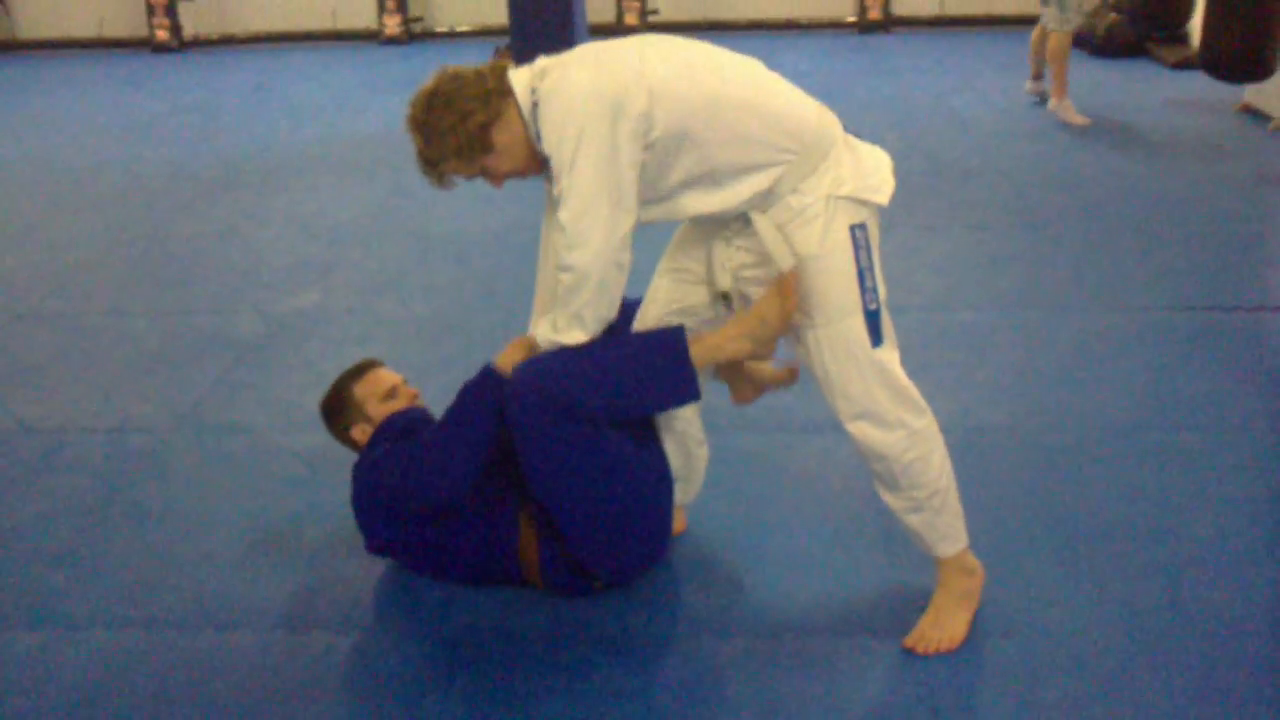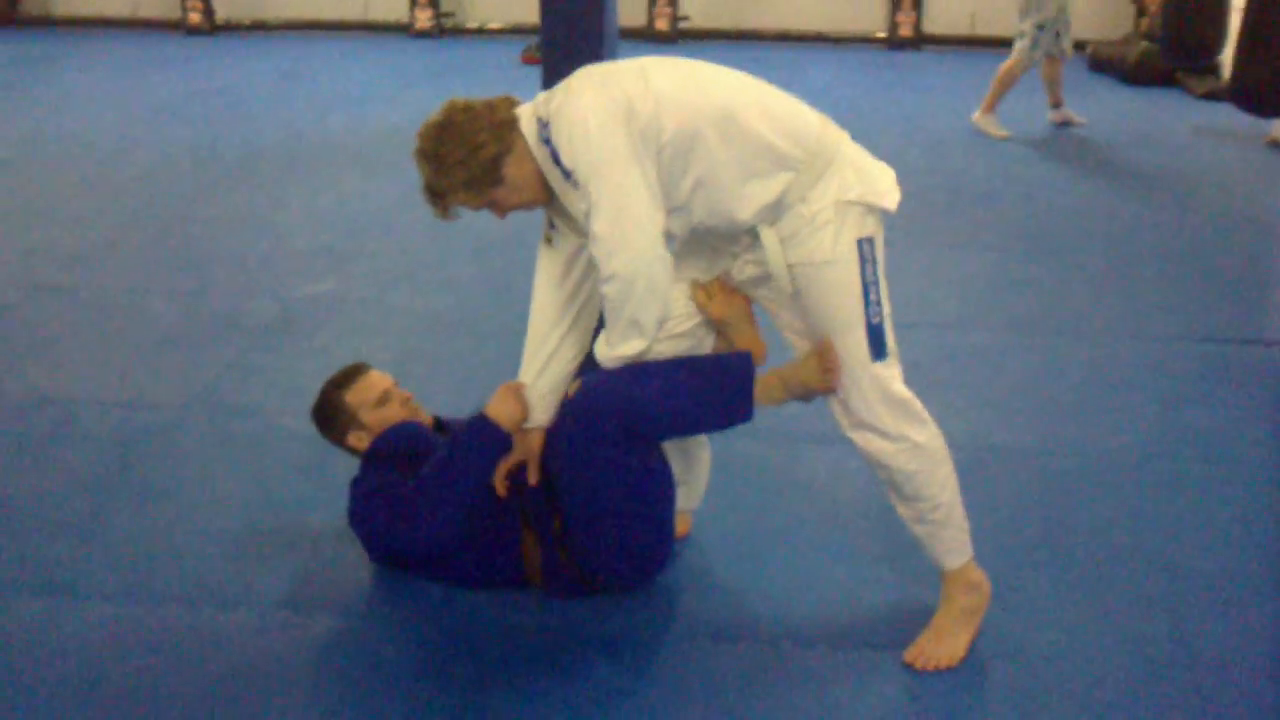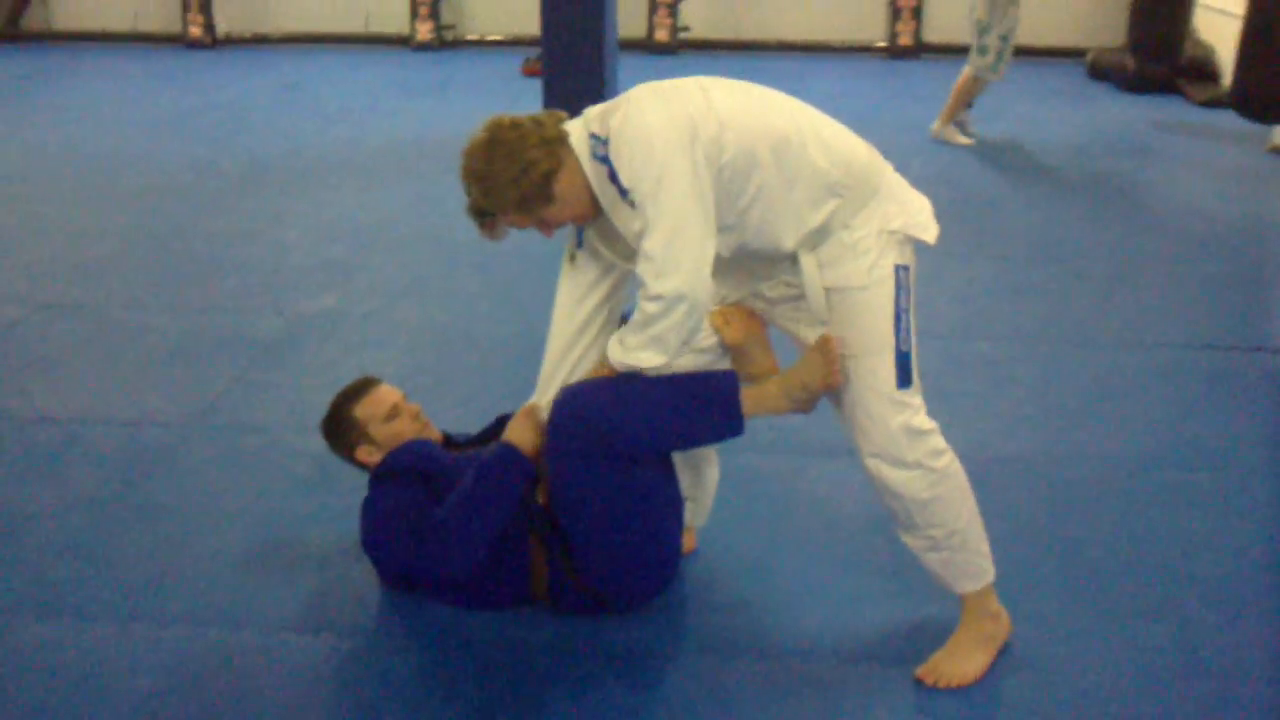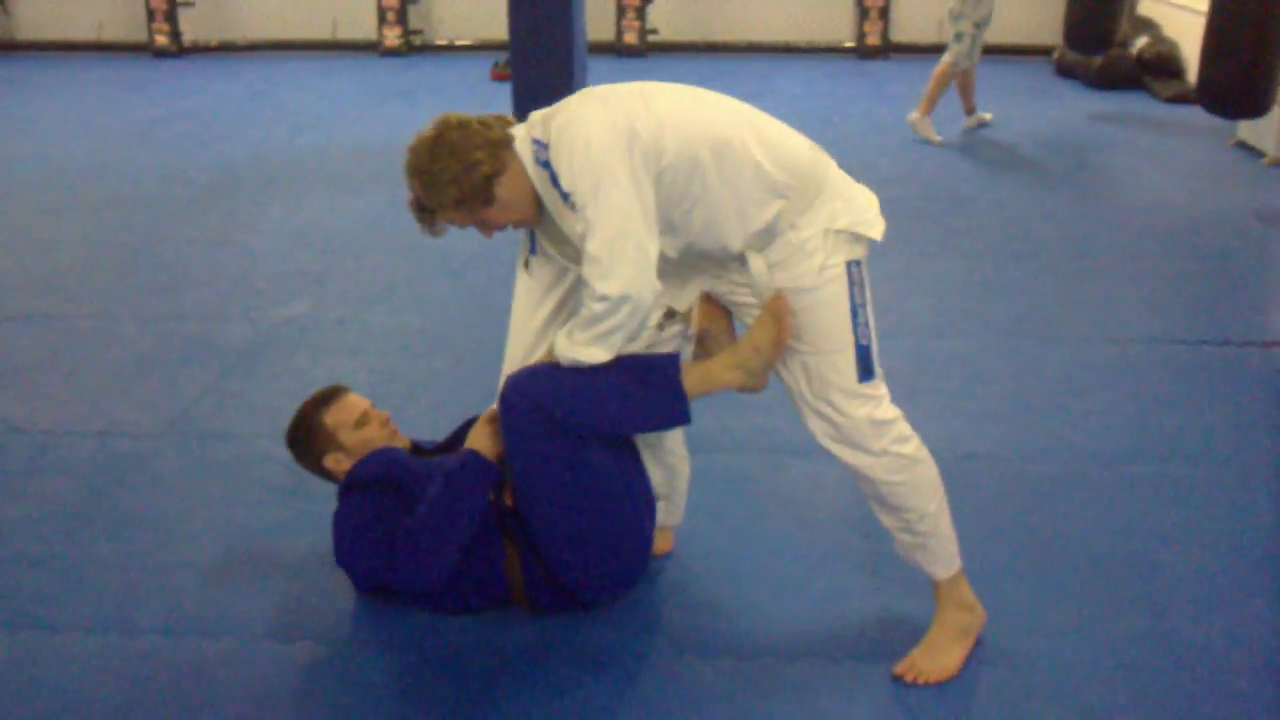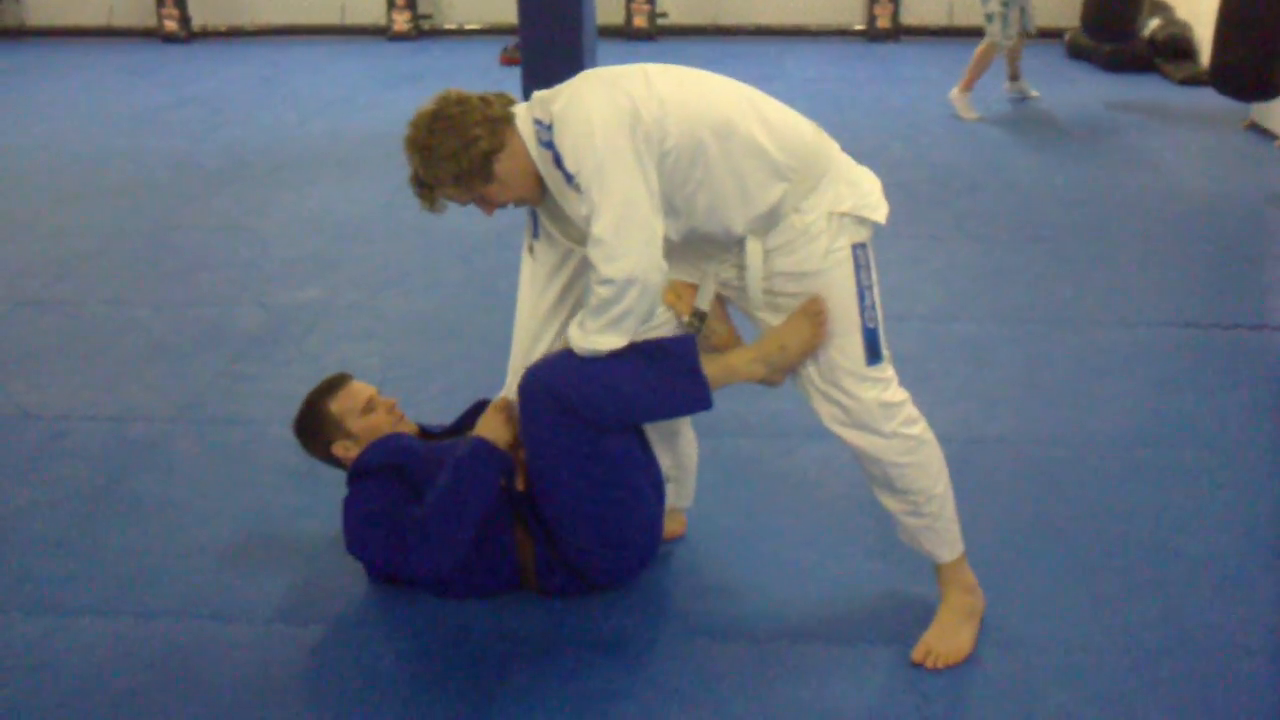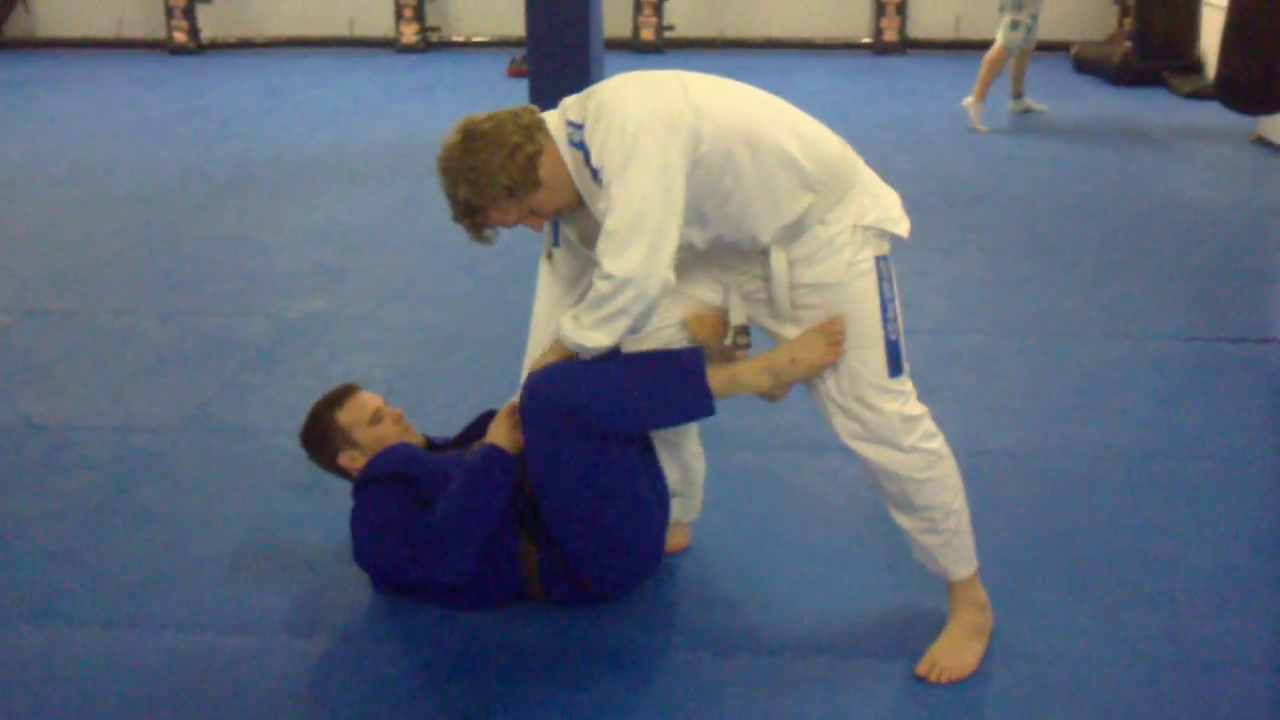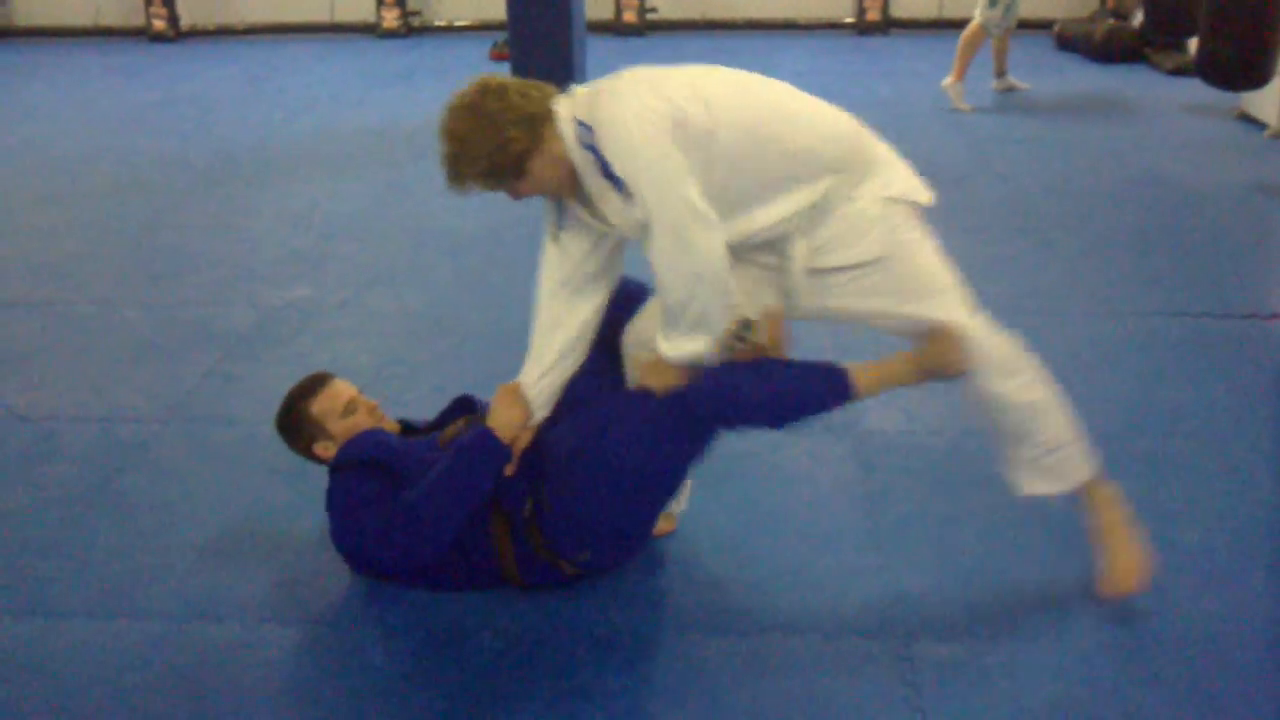
dt=0.5s
person 1, frame 1
left shoulder: (578, 102)
right shoulder: (555, 101)
left elbow: (596, 260)
right elbow: (567, 244)
left hip: (809, 194)
right hip: (733, 203)
left knee: (868, 397)
left ankle: (956, 566)
person 1, frame 2
left shoulder: (583, 121)
right shoulder: (558, 152)
left elbow: (635, 269)
right elbow: (563, 291)
left wrist: (610, 371)
right wrist: (535, 418)
left hip: (816, 202)
right hip: (732, 217)
left knee: (870, 401)
right knee: (660, 356)
left ankle: (961, 579)
person 1, frame 3
left shoulder: (647, 140)
right shoulder: (594, 167)
left elbow: (678, 293)
right elbow: (584, 303)
left wrist: (610, 373)
left hip: (851, 229)
right hip: (760, 240)
left knee: (891, 434)
right knee: (676, 371)
left ankle: (982, 610)
person 1, frame 4
left shoulder: (585, 145)
right shoulder: (542, 169)
left elbow: (622, 293)
right elbow: (542, 300)
left wrist: (557, 364)
left hip: (800, 228)
left knee: (857, 422)
left ankle: (956, 602)
person 1, frame 5
left shoulder: (589, 125)
right shoulder: (546, 151)
left elbow: (629, 276)
right elbow: (549, 283)
left wrist: (576, 357)
left hip: (804, 212)
left knee: (864, 404)
left ankle: (959, 586)
person 1, frame 6
left shoulder: (624, 125)
right shoulder: (569, 169)
left elbow: (634, 278)
right elbow: (564, 297)
left wrist: (558, 356)
left hip: (825, 223)
left knee: (880, 417)
left ankle: (969, 603)
person 1, frame 7
left shoulder: (628, 137)
right shoulder: (576, 170)
left elbow: (694, 257)
right elbow: (568, 297)
left wrist: (676, 356)
right wrist: (524, 415)
left hip: (845, 200)
right hip: (749, 234)
left knee: (974, 349)
right knee: (647, 351)
left ankle: (1097, 500)
person 2, frame 1
right shoulder: (381, 479)
right elbow: (443, 474)
right wrist: (498, 377)
left hip: (629, 495)
right hip: (614, 529)
right knee: (534, 386)
right ankle: (735, 339)
person 2, frame 2
left shoulder: (441, 436)
right shoulder: (377, 499)
right elbow: (424, 519)
right wrist: (491, 429)
left hip: (607, 495)
right hip: (606, 546)
right knee: (600, 400)
left ankle: (730, 342)
right ankle: (782, 383)
person 2, frame 3
left shoulder: (452, 453)
right shoulder: (388, 515)
right elbow: (453, 552)
right wrist: (514, 456)
left hip: (640, 515)
right hip: (621, 560)
right knee: (579, 412)
right ankle: (780, 392)
person 2, frame 4
left shoulder: (421, 457)
right shoulder: (360, 525)
right elbow: (422, 562)
right wrist: (477, 462)
left hip: (613, 514)
right hip: (592, 553)
right knee: (528, 394)
left ankle: (711, 354)
right ankle: (729, 370)
person 2, frame 5
left shoulder: (428, 445)
right shoulder: (371, 510)
right elbow: (431, 552)
left wrist: (526, 438)
right wrist: (485, 450)
left hip: (622, 497)
right hip: (601, 540)
right knee: (550, 384)
right ankle: (750, 362)
person 2, frame 6
left shoulder: (433, 455)
right shoulder: (378, 524)
right elbow: (446, 559)
right wrist: (498, 455)
left hip: (625, 501)
right hip: (603, 549)
right knee: (550, 388)
left ankle: (721, 358)
right ankle: (757, 374)
person 2, frame 7
left shoulder: (407, 441)
right shoulder: (357, 508)
right elbow: (425, 533)
right wrist: (491, 439)
left hip: (563, 467)
right hip: (567, 523)
left knee: (614, 302)
right knee: (699, 401)
right ankle: (905, 367)
